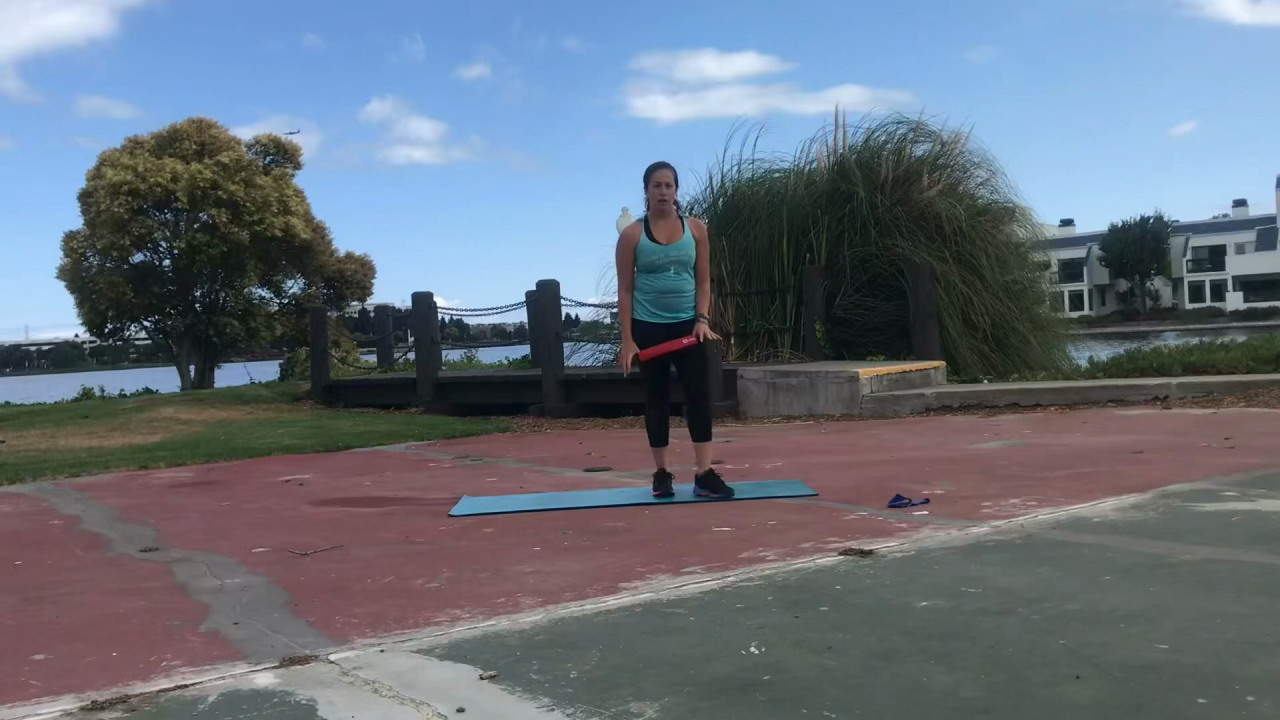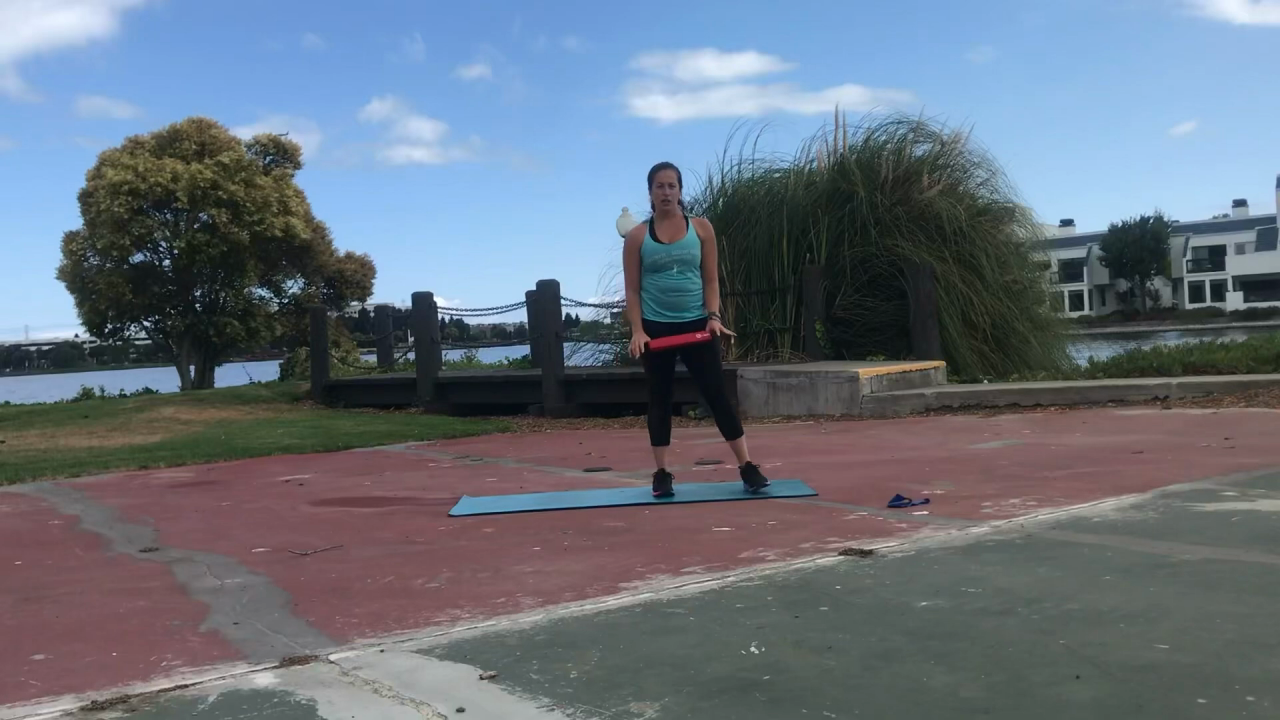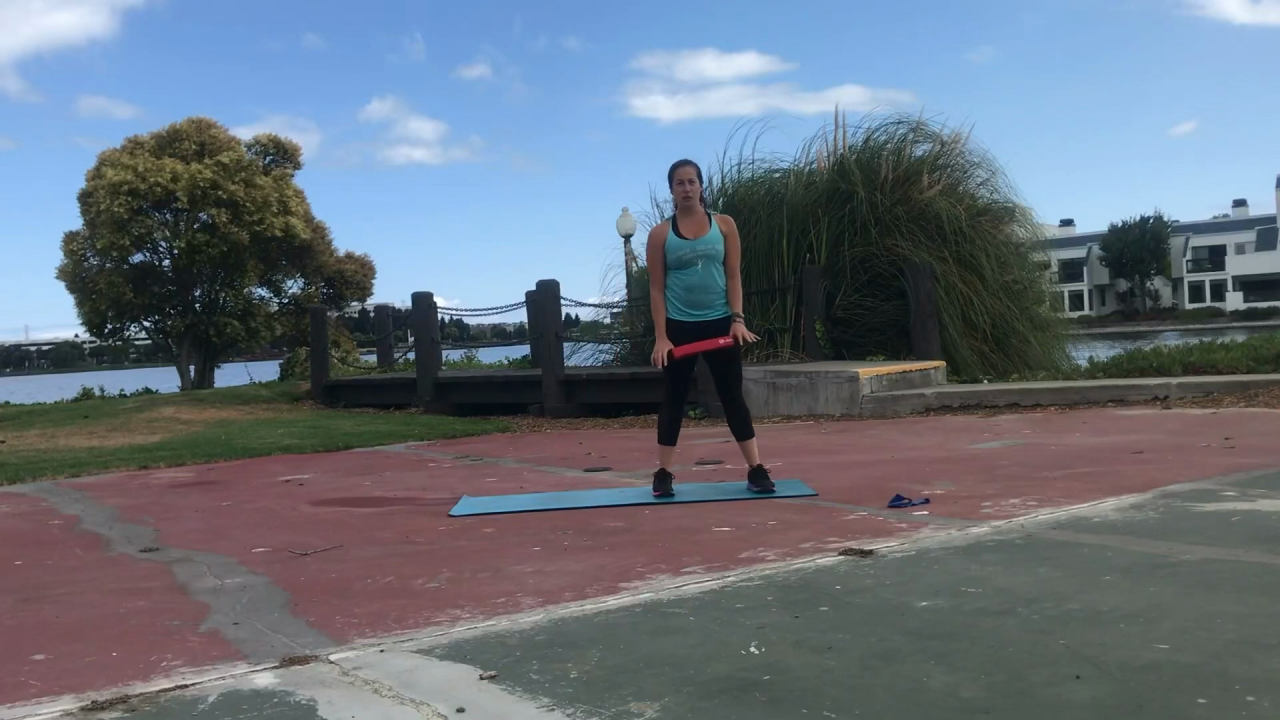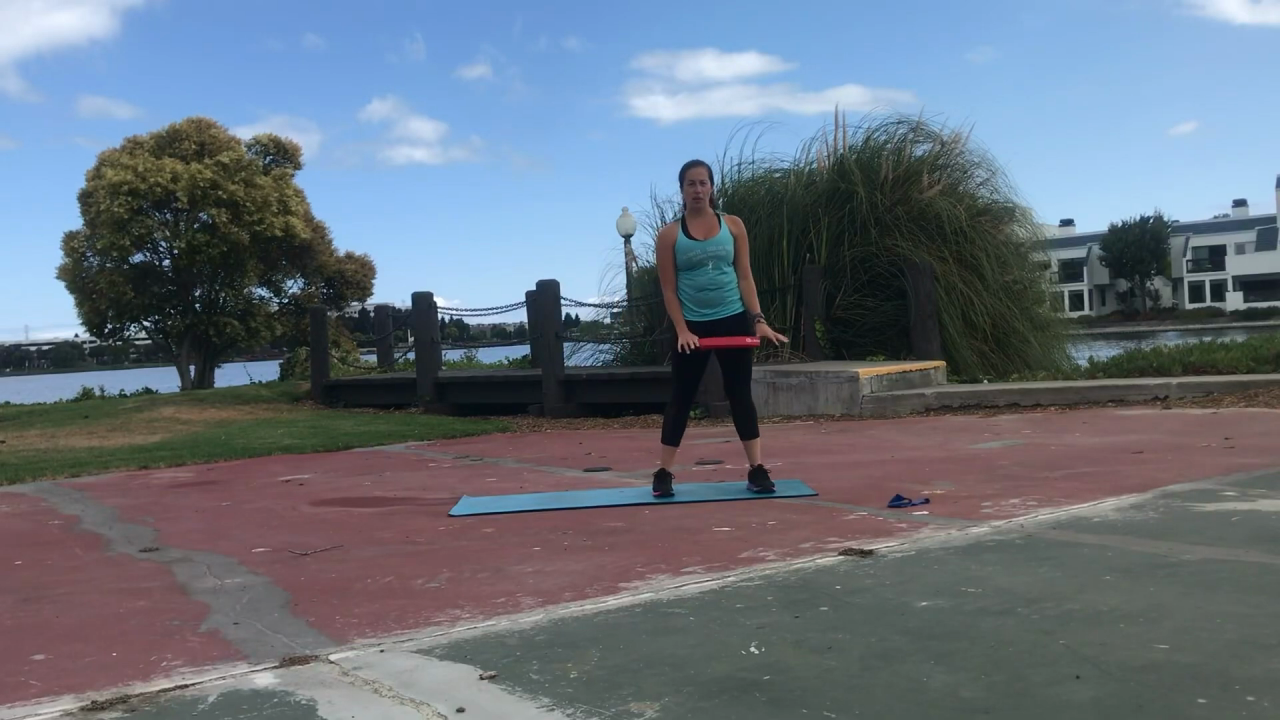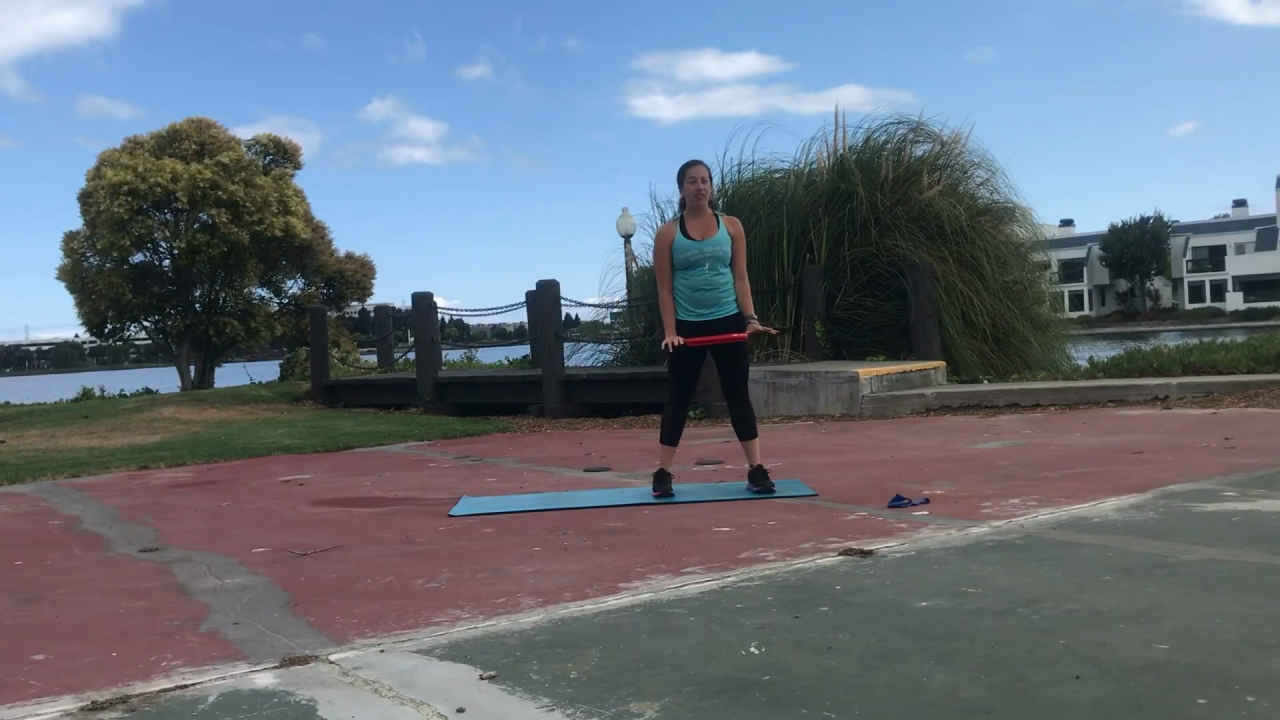
dt=0.3s
person 1, frame 1
left shoulder: (696, 229)
right shoulder: (632, 234)
left elbow: (703, 281)
right elbow: (625, 289)
left wrist: (702, 319)
right wrist: (627, 338)
left hip: (687, 324)
right hip: (649, 328)
left knee: (699, 395)
right knee: (657, 399)
left ankle: (704, 474)
right ankle: (661, 473)
person 1, frame 2
left shoulder: (701, 228)
right shoulder: (638, 236)
left elbow: (711, 279)
right elbow: (632, 289)
left wrist: (713, 316)
right wrist: (637, 330)
left hip: (695, 324)
right hip: (656, 327)
left knee: (717, 394)
right knee: (660, 398)
left ankle: (748, 467)
right ankle: (662, 473)
person 1, frame 3
left shoulder: (724, 225)
right shoulder: (660, 234)
left elbow: (733, 277)
right elbow: (656, 289)
left wrist: (737, 319)
right wrist: (661, 335)
left hip: (719, 323)
right hip: (679, 327)
left knee: (733, 395)
right knee: (674, 398)
left ankle: (756, 469)
right ankle: (664, 473)
person 1, frame 4
left shoulder: (733, 225)
right shoulder: (669, 234)
left elbow: (744, 276)
right elbow: (669, 289)
left wrist: (758, 319)
right wrist: (683, 330)
left hip: (733, 321)
right hip: (694, 326)
left knee: (740, 394)
right knee: (681, 398)
left ankle: (756, 469)
right ankle: (663, 473)
person 1, frame 5
left shoulder: (731, 226)
right shoulder: (668, 233)
left elbow: (740, 278)
right elbow: (665, 289)
left wrist: (751, 318)
right wrist: (670, 330)
left hip: (728, 321)
right hip: (687, 326)
left knee: (737, 395)
right knee: (679, 398)
left ankle: (756, 469)
right ankle: (663, 473)
